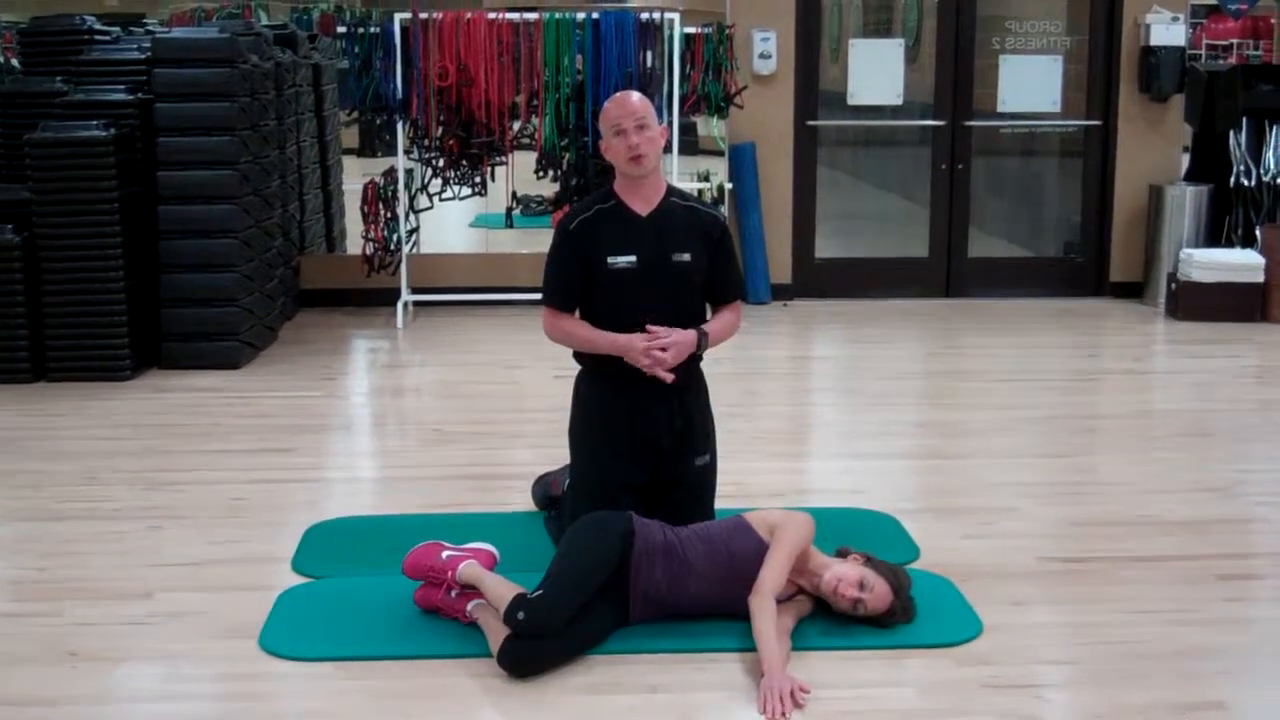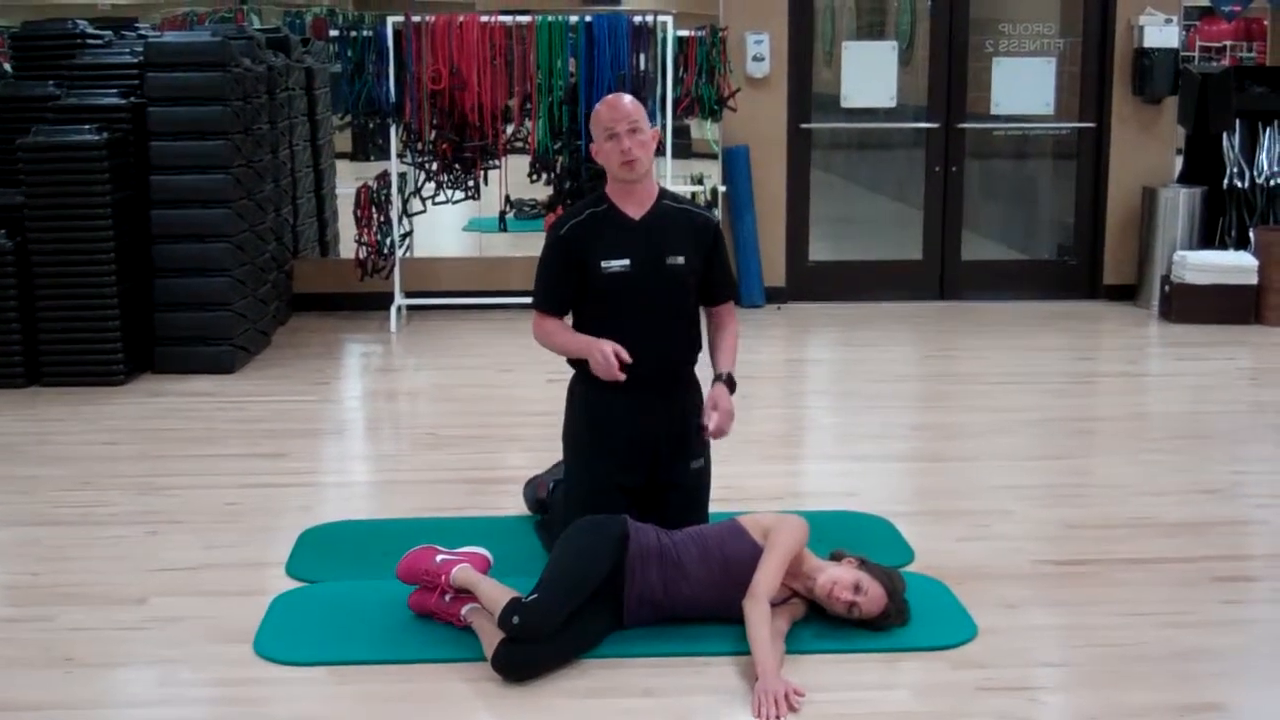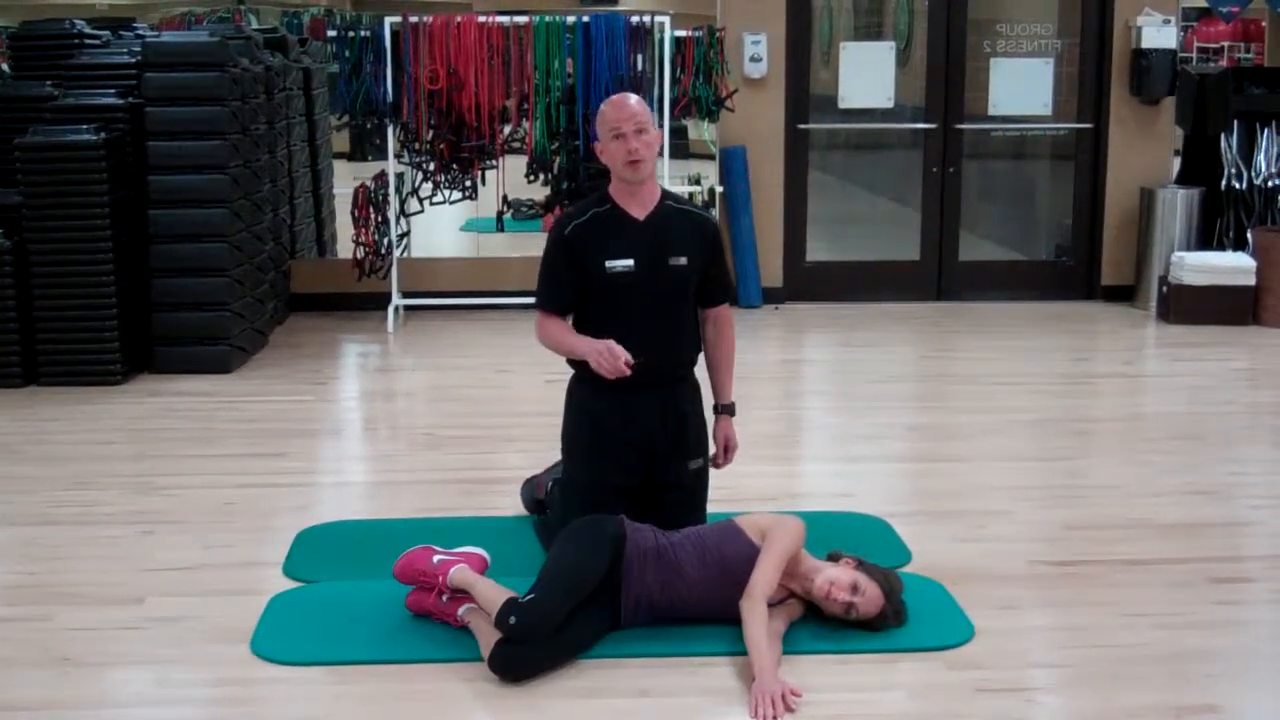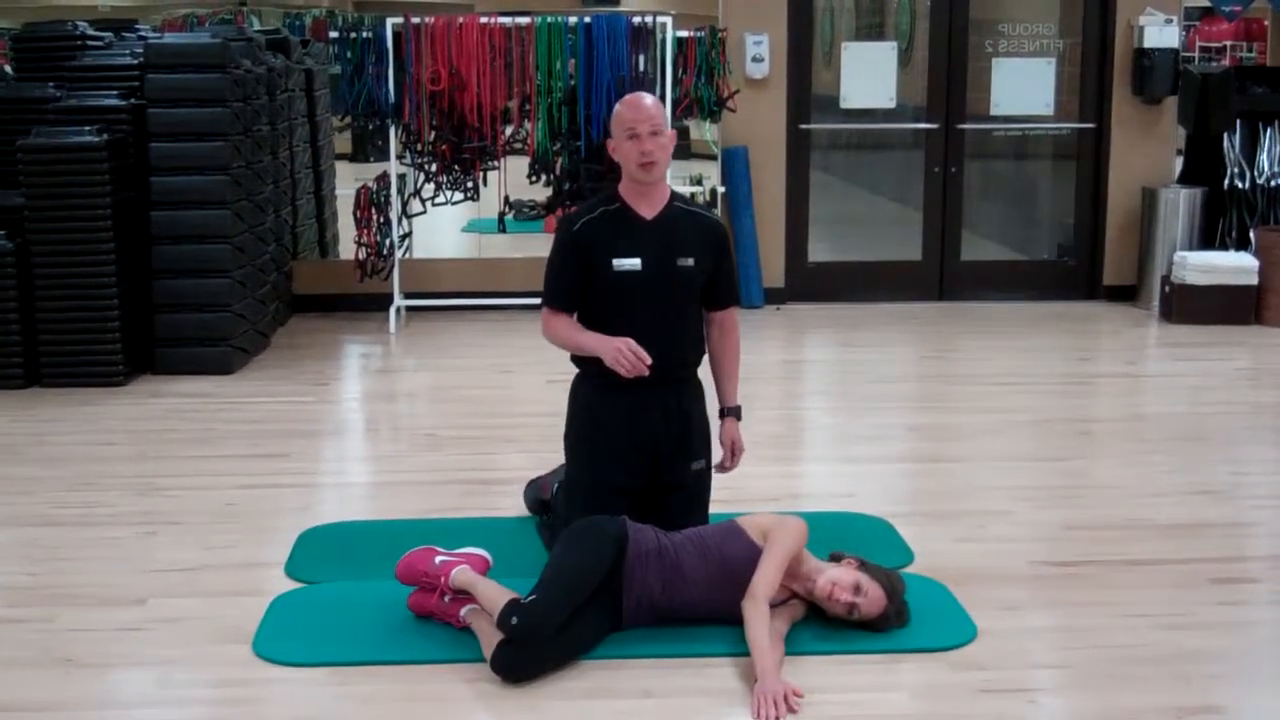
dt=0.4s
person 1, frame 1
left shoulder: (800, 603)
right shoulder: (799, 525)
left elbow: (775, 622)
right elbow: (760, 595)
left wrist: (774, 672)
right wrist: (774, 671)
left hip: (628, 607)
right hip: (619, 541)
left knee: (521, 660)
right knee: (537, 617)
left ankle: (469, 602)
right ankle: (464, 565)
person 1, frame 2
left shoulder: (794, 606)
right shoulder: (793, 529)
left elbow: (770, 626)
right elbow: (755, 598)
left wrist: (769, 675)
right wrist: (768, 674)
left hip: (623, 610)
right hip: (612, 545)
right knee: (531, 621)
left ankle: (465, 606)
right ankle: (458, 569)
person 1, frame 3
left shoulder: (791, 608)
right shoulder: (790, 530)
left elbow: (766, 626)
right elbow: (752, 599)
left wrist: (766, 676)
right wrist: (765, 676)
left hip: (619, 611)
right hip: (610, 545)
right knee: (528, 623)
left ankle: (462, 607)
right ankle: (454, 571)
person 1, frame 4
left shoulder: (793, 609)
right shoulder: (792, 531)
left elbow: (768, 628)
right elbow: (753, 601)
left wrist: (769, 676)
right wrist: (766, 676)
left hip: (621, 611)
right hip: (611, 548)
right knee: (530, 624)
left ankle: (464, 608)
right ankle: (456, 571)
person 2, frame 1
left shoulder: (705, 222)
right shoulder: (580, 226)
left elbow: (730, 311)
right elbow: (556, 321)
left wrist: (697, 337)
right wrist: (621, 342)
left hip: (683, 399)
right hip: (606, 399)
right ankle: (563, 492)
person 2, frame 2
left shoulder: (697, 224)
right shoulder: (572, 231)
left elbow: (722, 313)
right elbow: (544, 323)
left wrist: (723, 379)
right wrist: (590, 347)
left hip: (678, 403)
right hip: (601, 405)
right ankle: (555, 492)
person 2, frame 3
left shoulder: (698, 226)
right shoulder: (574, 230)
left elbow: (716, 320)
right elbow: (548, 325)
left wrist: (725, 409)
right wrist: (590, 348)
left hip: (677, 403)
right hip: (600, 405)
right ankle: (553, 491)
person 2, frame 4
left shoulder: (705, 229)
right shoulder: (582, 228)
left elbow: (722, 323)
right elbow: (553, 321)
left wrist: (730, 411)
right wrist: (602, 344)
left hip: (681, 404)
right hip: (603, 404)
right ankle: (556, 493)
